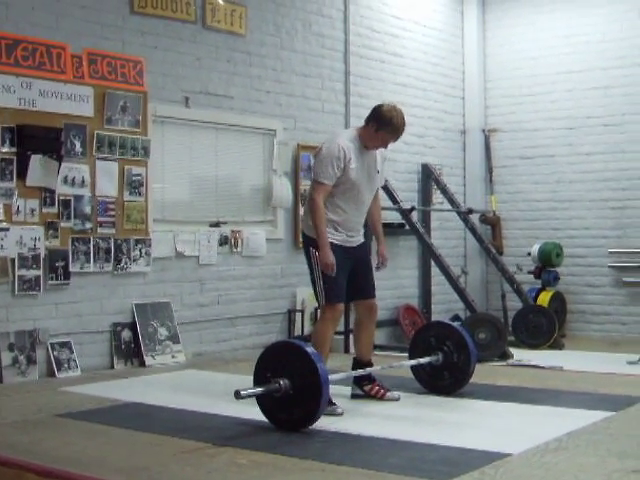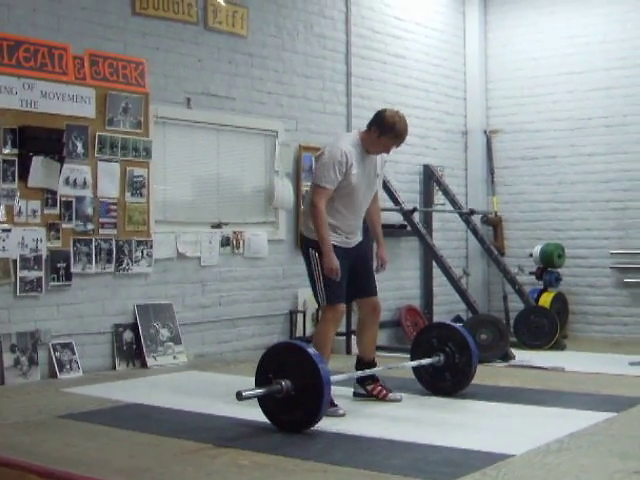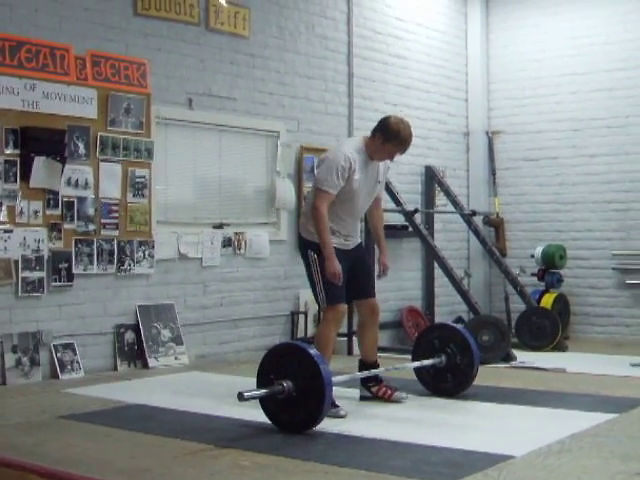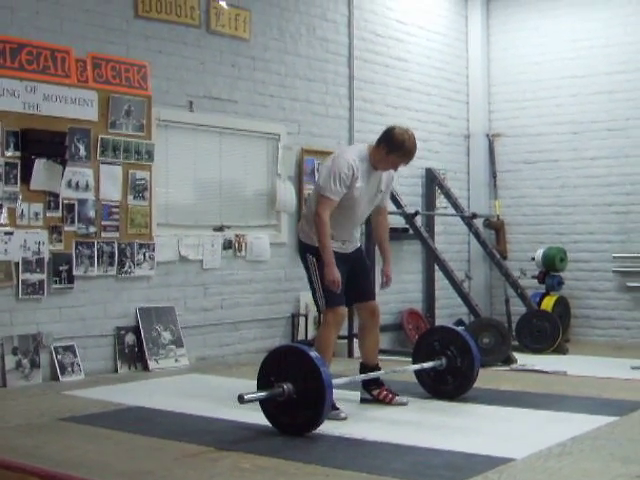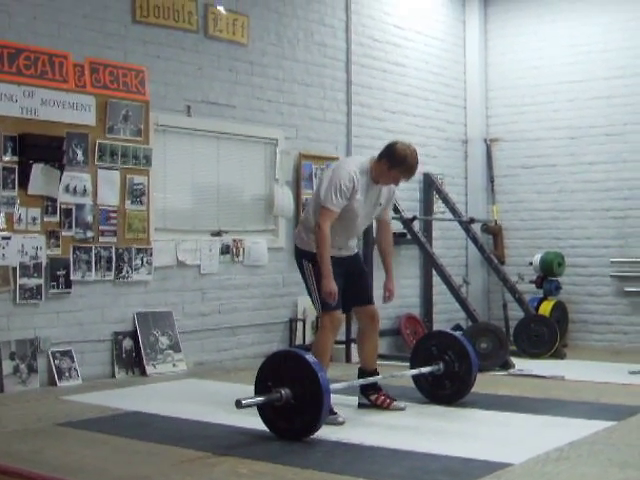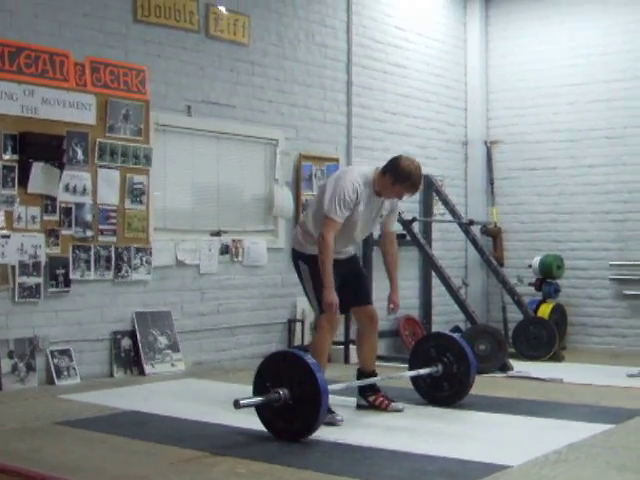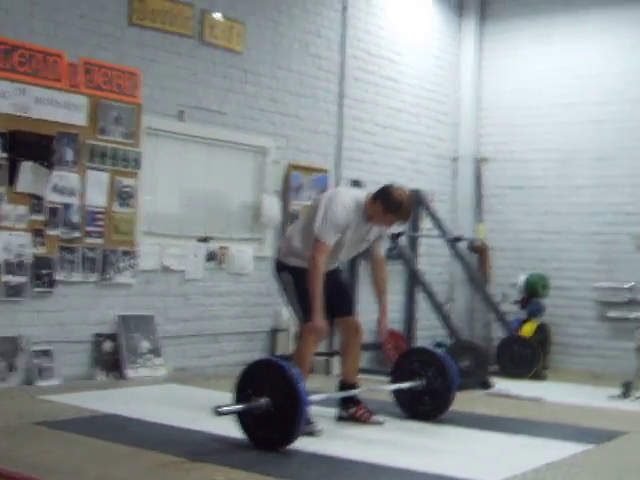
dt=0.1s
person 1, frame 1
left shoulder: (375, 154)
right shoulder: (337, 148)
right elbow: (316, 198)
left wrist: (380, 241)
right wrist: (324, 247)
left hip: (356, 241)
right hip: (327, 241)
left knee: (368, 308)
right knee: (333, 309)
left ankle: (363, 379)
person 1, frame 2
left shoulder: (377, 157)
right shoulder: (339, 152)
right elbow: (317, 203)
left wrist: (380, 244)
right wrist: (327, 252)
left hip: (353, 241)
right hip: (322, 240)
left knee: (371, 307)
right knee: (334, 310)
left ankle: (366, 380)
person 1, frame 3
left shoulder: (381, 163)
right shoulder: (343, 157)
left elbow: (375, 207)
right elbow: (319, 206)
left wrist: (383, 250)
right wrist: (329, 256)
left hip: (352, 242)
right hip: (321, 242)
left knee: (370, 308)
right knee: (335, 311)
left ankle: (370, 381)
person 1, frame 4
left shoulder: (386, 173)
right shoulder: (346, 163)
left elbow: (380, 216)
right elbow: (321, 213)
left wrist: (386, 262)
right wrist: (329, 264)
left hip: (350, 246)
right hip: (318, 244)
left knee: (370, 311)
right knee: (335, 313)
left ankle: (371, 385)
person 1, frame 5
left shoulder: (387, 187)
right shoulder: (346, 174)
left elbow: (384, 229)
right elbow: (323, 224)
left wrist: (389, 275)
right wrist: (327, 276)
left hip: (347, 251)
right hip: (315, 250)
left knee: (370, 315)
right knee: (332, 318)
left ankle: (369, 389)
person 1, frame 6
left shoulder: (389, 198)
right shoulder: (350, 183)
left elbow: (389, 240)
right elbow: (325, 235)
left wrist: (394, 288)
right wrist: (328, 289)
left hip: (344, 254)
right hip: (311, 251)
left knee: (369, 316)
right knee: (330, 317)
left ankle: (368, 391)
person 1, frame 7
left shoulder: (378, 222)
right shoulder: (341, 206)
left elbow: (378, 265)
right elbow: (316, 259)
left wrist: (383, 312)
right wrist: (317, 313)
left hip: (328, 269)
right hip: (297, 264)
left knee: (353, 328)
right knee: (315, 329)
left ankle: (349, 403)
